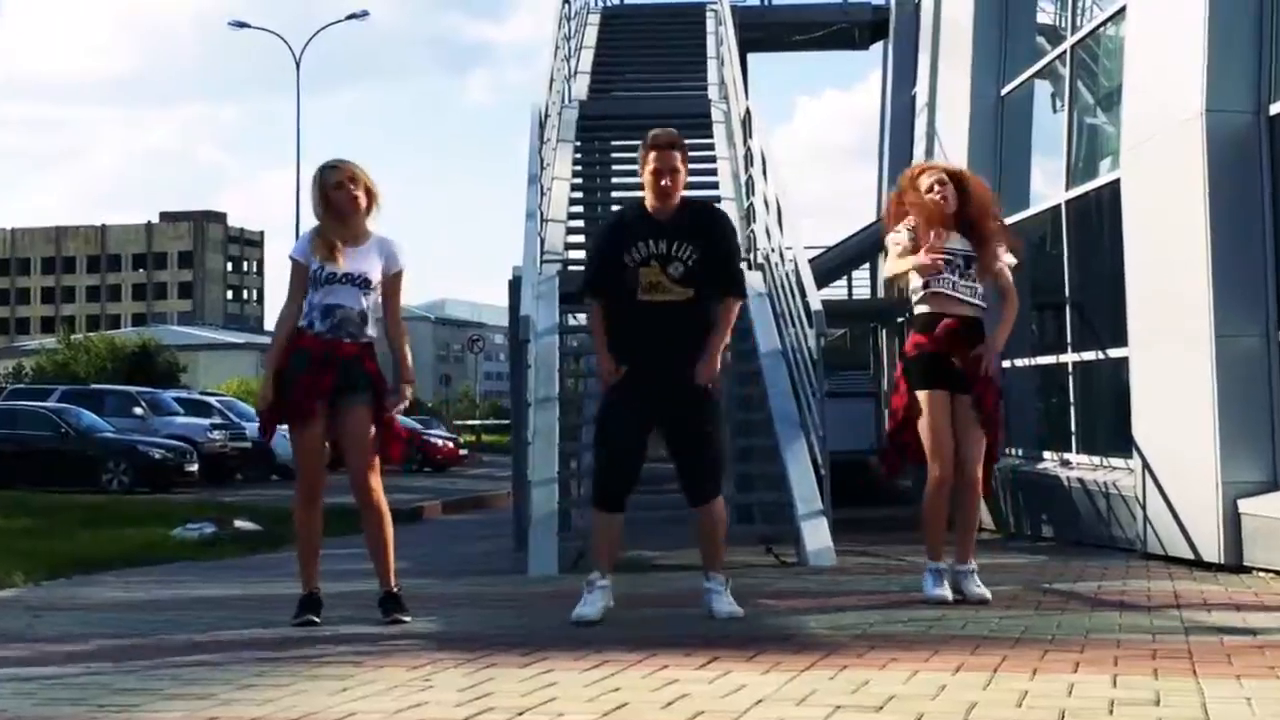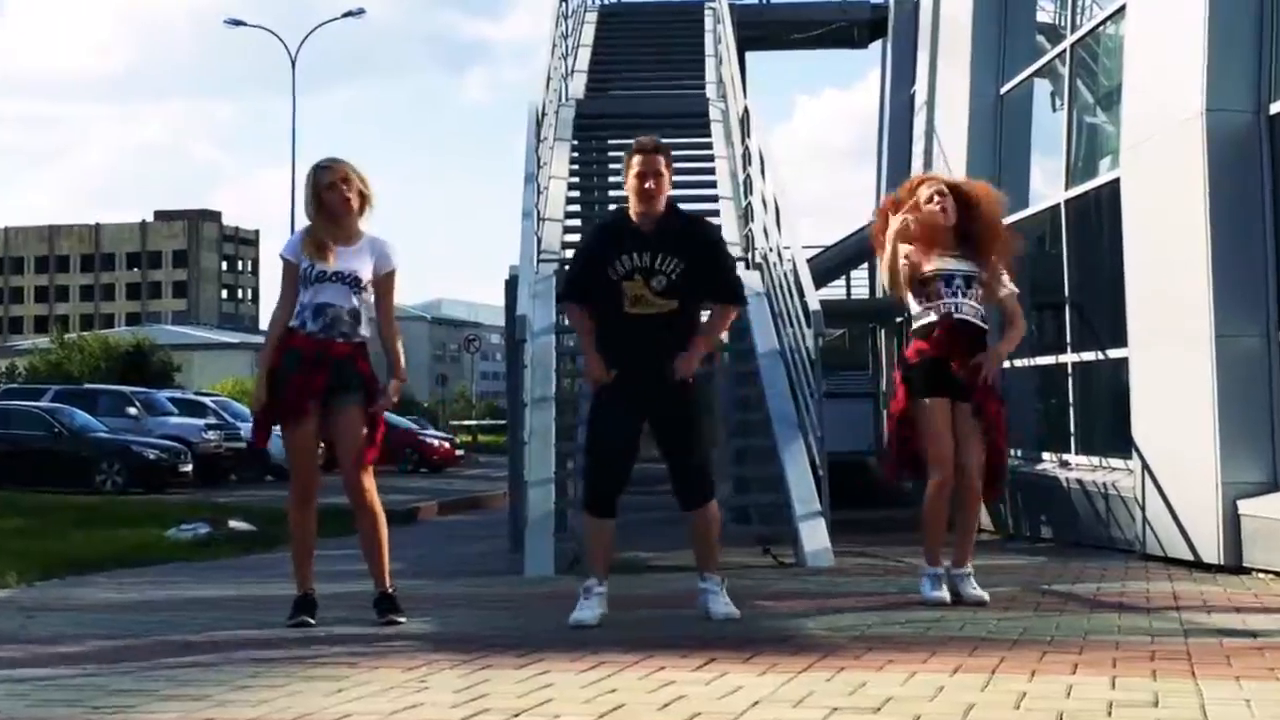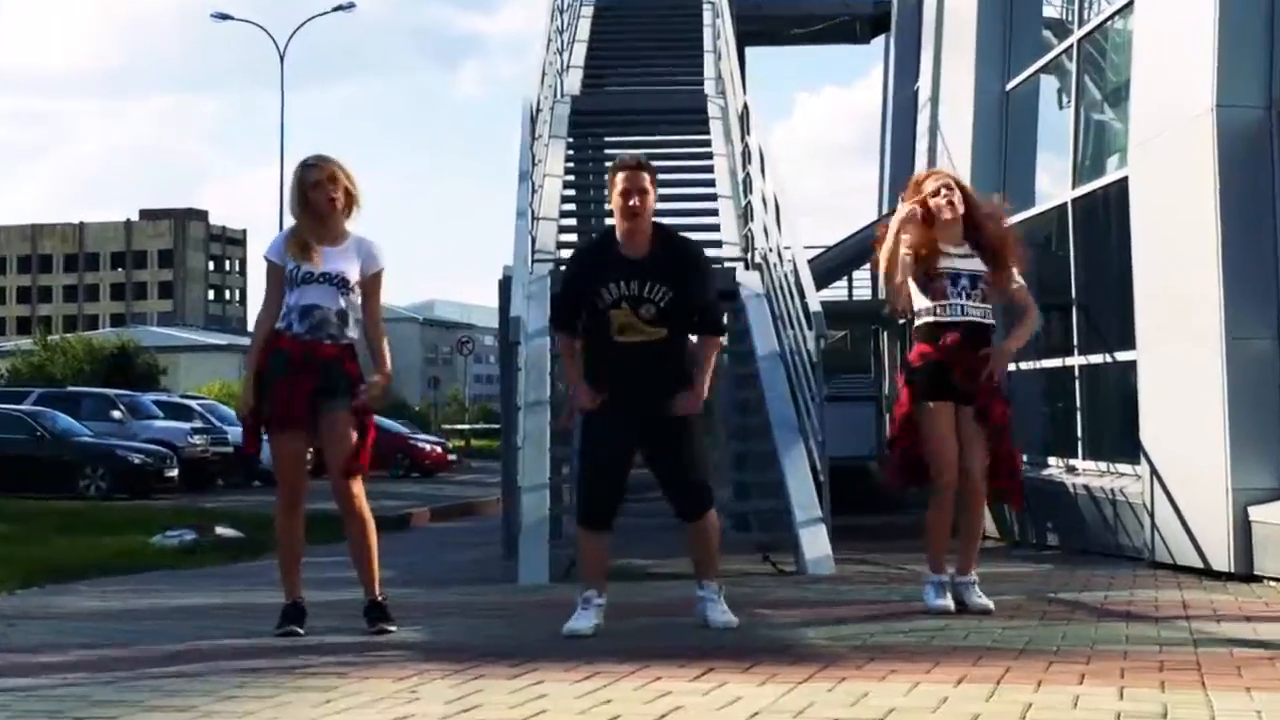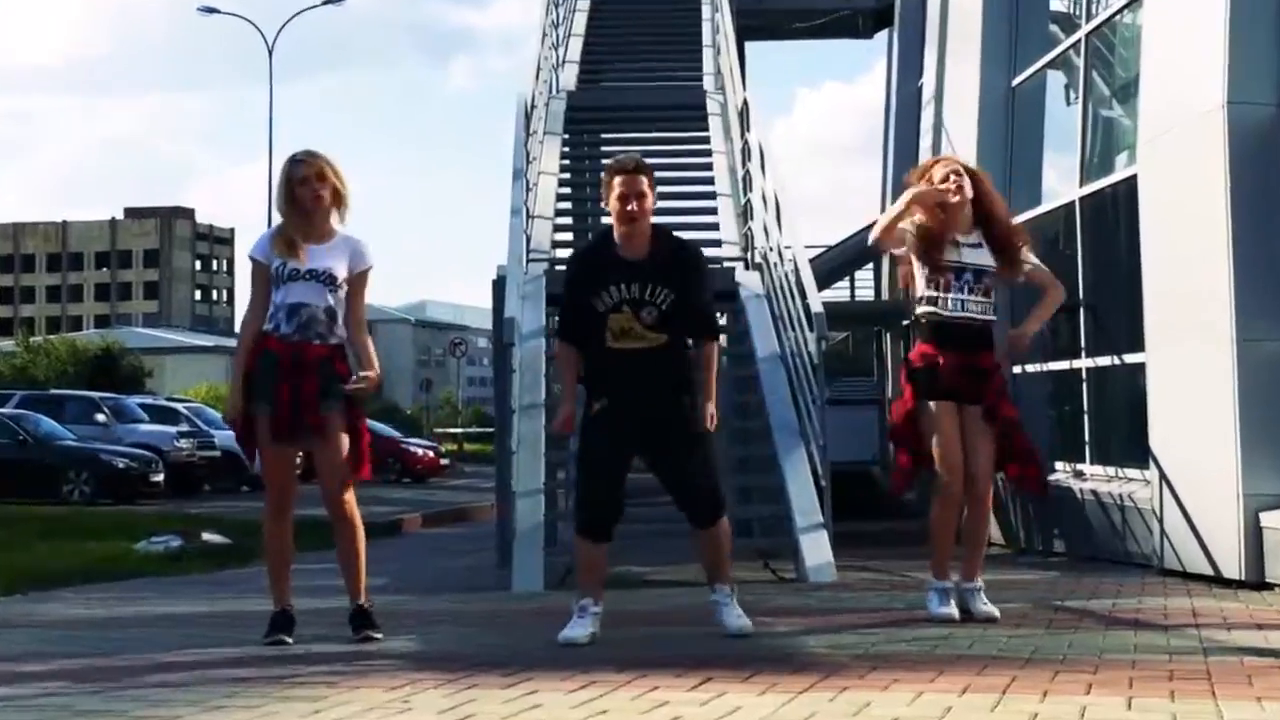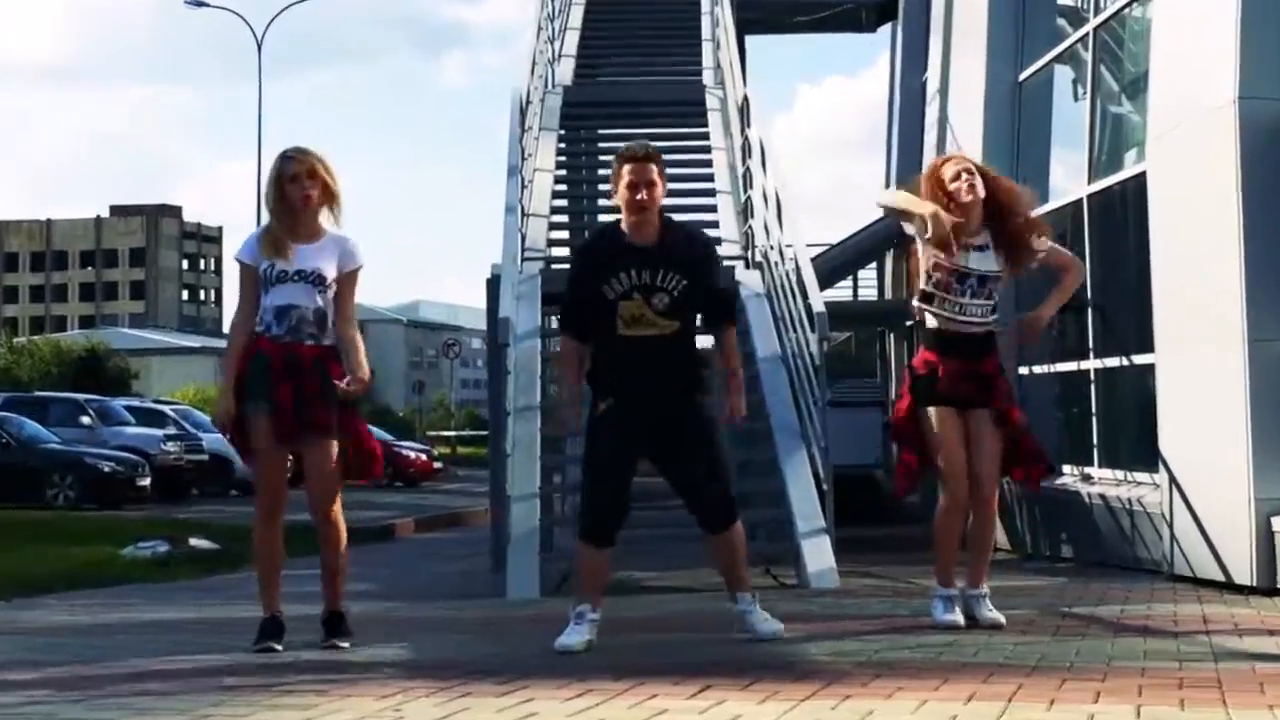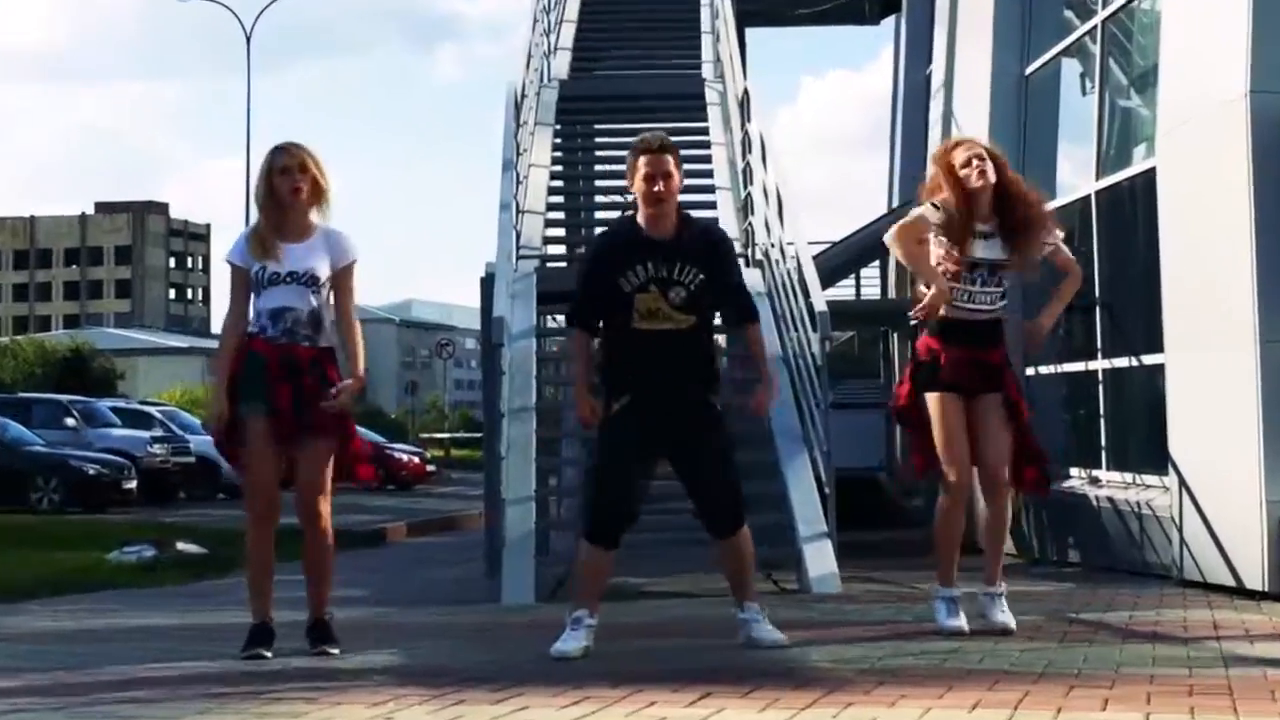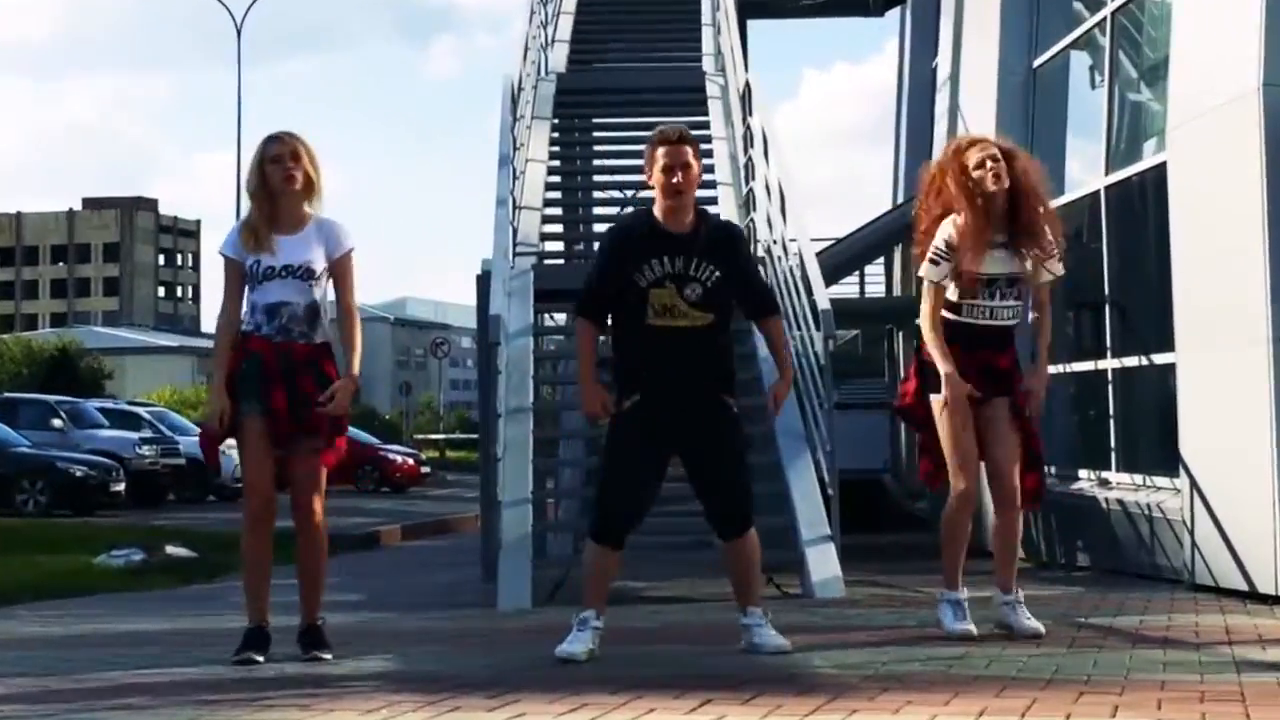
dt=0.1s
person 1, frame 1
left shoulder: (711, 223)
right shoulder: (619, 227)
left elbow: (733, 293)
right elbow: (595, 294)
left wrist: (714, 350)
right wrist: (603, 353)
left hip: (689, 372)
right hip: (629, 372)
left knee: (704, 477)
right knee: (611, 478)
left ankle: (715, 585)
right ankle: (599, 586)
person 1, frame 2
left shoulder: (698, 232)
right shoulder: (604, 234)
left elbow: (729, 298)
right elbow: (575, 298)
left wrist: (696, 350)
right wrist: (591, 354)
left hip: (675, 376)
right hip: (617, 378)
left knee: (696, 482)
right knee: (601, 483)
left ankle: (711, 585)
right ankle: (595, 592)
person 1, frame 3
left shoulder: (685, 256)
right shoulder: (589, 258)
left elbow: (709, 329)
right elbow: (564, 325)
left wrist: (699, 388)
right wrist: (578, 383)
left hip: (669, 399)
right hip: (608, 399)
left knee: (695, 494)
right knee: (596, 501)
left ankle: (709, 594)
right ankle: (591, 603)
person 1, frame 4
left shoulder: (684, 258)
right shoulder: (588, 261)
left elbow: (706, 333)
right elbow: (568, 336)
left wrist: (708, 398)
right wrist: (569, 400)
left hip: (673, 404)
right hip: (608, 406)
left knee: (707, 500)
right knee: (594, 510)
left ankle: (723, 598)
right ankle: (587, 611)
person 1, frame 5
left shoulder: (694, 247)
right shoulder: (594, 253)
left elbow: (722, 320)
right elbow: (573, 329)
left wrist: (736, 385)
right wrist: (572, 396)
left hip: (680, 401)
right hip: (614, 404)
left knee: (718, 505)
right knee: (599, 513)
left ankle: (746, 606)
right ankle: (584, 617)
person 1, frame 6
left shoulder: (710, 242)
right shoulder: (609, 247)
left elbow: (742, 314)
right elbow: (583, 324)
left wrist: (764, 377)
right wrist: (583, 391)
left hip: (695, 400)
right hip: (629, 403)
left knee: (727, 508)
right knee: (605, 514)
left ankle: (750, 614)
right ankle: (582, 622)
person 1, frame 7
left shoulder: (727, 238)
right shoulder: (623, 239)
left elbow: (763, 307)
right elbow: (591, 314)
left wrist: (785, 373)
right wrist: (588, 382)
left hip: (709, 400)
right hip: (641, 401)
left knee: (735, 511)
right knee: (613, 512)
person 2, frame 1
left shoulder: (385, 250)
right shoulder: (311, 244)
left elbow: (393, 321)
right elbow: (291, 310)
left wrist: (406, 379)
right wrist: (269, 374)
left hip: (357, 365)
right hip: (307, 361)
left knee: (367, 482)
right knee: (310, 484)
left ankle: (390, 590)
right ankle: (310, 592)
person 2, frame 2
left shoulder: (377, 250)
right shoulder: (302, 244)
left elbow: (386, 321)
right elbow: (284, 310)
left wrist: (398, 375)
right wrist: (263, 374)
left hip: (350, 364)
right hip: (299, 361)
left knee: (360, 483)
right knee: (303, 485)
left ankle: (384, 590)
right ankle: (304, 593)
person 2, frame 3
left shoulder: (364, 250)
right shoulder: (285, 245)
left elbow: (372, 322)
right elbow: (268, 313)
left wrist: (384, 372)
right wrist: (249, 379)
left hip: (337, 368)
right hip: (285, 364)
left knee: (349, 489)
right knee: (291, 492)
left ankle: (374, 599)
right ankle: (293, 601)
person 2, frame 4
left shoulder: (352, 249)
right shoulder: (271, 243)
left elbow: (356, 322)
right elbow: (255, 315)
left wrist: (370, 368)
right wrist: (237, 382)
left hip: (326, 369)
right hip: (274, 366)
left knee: (340, 494)
right knee: (279, 497)
left ankle: (359, 605)
right ankle: (282, 609)
person 2, frame 5
left shoulder: (341, 247)
right shoulder: (260, 244)
left elbow: (345, 321)
right elbow: (244, 317)
left wrist: (359, 371)
right wrist: (227, 386)
left hip: (319, 370)
right hip: (266, 368)
left knee: (325, 503)
right knee: (270, 502)
left ankle: (334, 611)
right ankle: (271, 616)
person 2, frame 6
left shoulder: (334, 242)
right shoulder: (250, 244)
left elbow: (345, 317)
right elbow: (236, 319)
left wrist: (357, 374)
right wrist: (220, 388)
left hip: (314, 371)
right hip: (260, 369)
left knee: (314, 507)
right knee: (261, 506)
left ankle: (318, 618)
right ankle: (261, 622)
person 2, frame 7
left shoulder: (329, 234)
right shoulder: (243, 237)
left elbow: (348, 311)
right elbow: (229, 315)
left wrist: (349, 376)
right wrist: (218, 387)
left hip: (312, 368)
right hip: (257, 367)
left knee: (309, 506)
right knee: (259, 504)
left ankle: (312, 624)
right ankle: (256, 626)
person 3, frame 1
left shoulder: (983, 239)
right shoulder: (914, 233)
left elbow: (1011, 299)
right elbow: (891, 268)
left wrist: (997, 341)
right wrist: (914, 261)
left hip: (973, 355)
right hip: (927, 350)
left knee: (972, 471)
right knee: (942, 468)
left ankle: (964, 568)
right ankle: (934, 568)
person 3, frame 2
left shoulder: (985, 256)
right shoulder: (912, 249)
left elbow: (1016, 319)
right elbow: (892, 285)
left wrist: (999, 352)
right wrist: (892, 235)
left hip: (974, 363)
right hip: (928, 358)
left knee: (973, 477)
right knee: (942, 474)
left ankle: (961, 571)
right ankle: (932, 571)
person 3, frame 3
left shoulder: (990, 252)
right shoulder: (916, 248)
left elbow: (1029, 310)
right elbow: (888, 279)
left wrist: (1009, 345)
right wrist: (899, 223)
left hip: (978, 366)
right hip: (929, 362)
left knee: (976, 480)
right knee: (946, 480)
left ankle: (965, 578)
right ankle: (936, 579)
person 3, frame 4
left shoulder: (1000, 242)
right shoulder: (924, 232)
left elbow: (1054, 289)
right elbow: (878, 239)
left wrist: (1028, 328)
right wrist: (909, 199)
left hip: (982, 363)
right hip: (933, 361)
left knee: (981, 482)
right knee: (951, 482)
left ankle: (971, 585)
right ankle: (940, 585)
person 3, frame 5
left shoulder: (1011, 235)
right shoulder: (934, 226)
left elbow: (1073, 270)
right elbow: (891, 198)
left wrist: (1043, 314)
right wrist: (930, 211)
left hip: (985, 366)
right hip: (937, 368)
left knee: (986, 488)
right knee: (956, 488)
left ankle: (977, 592)
right ankle: (945, 593)
person 3, frame 6
left shoulder: (1020, 223)
right shoulder: (942, 213)
left elbow: (1072, 270)
right elbow: (896, 235)
left wrist: (1047, 318)
right wrist: (932, 282)
left hip: (991, 356)
right hip: (941, 354)
left knee: (999, 477)
right knee: (957, 480)
person 3, frame 7
left shoulder: (1034, 230)
right shoulder: (954, 230)
left elbow: (1042, 305)
right elbow: (931, 308)
left wrist: (1040, 369)
right wrist: (948, 371)
left hip: (1002, 363)
right hip: (953, 364)
left knee: (1010, 485)
right knee: (965, 485)
right ankle: (952, 596)
